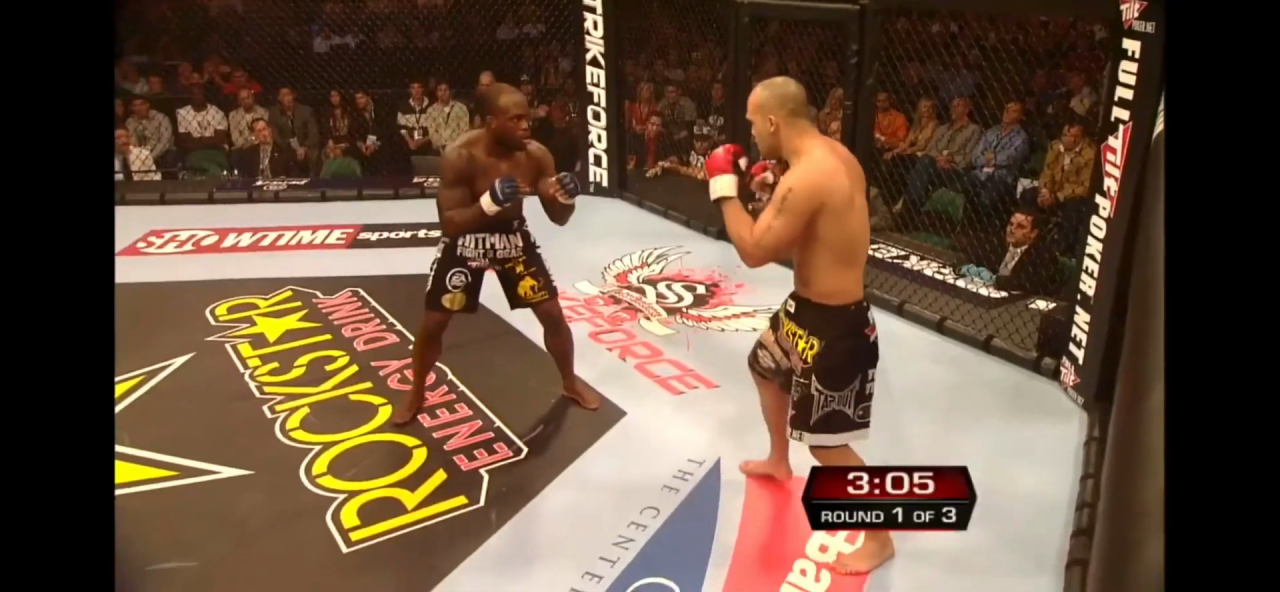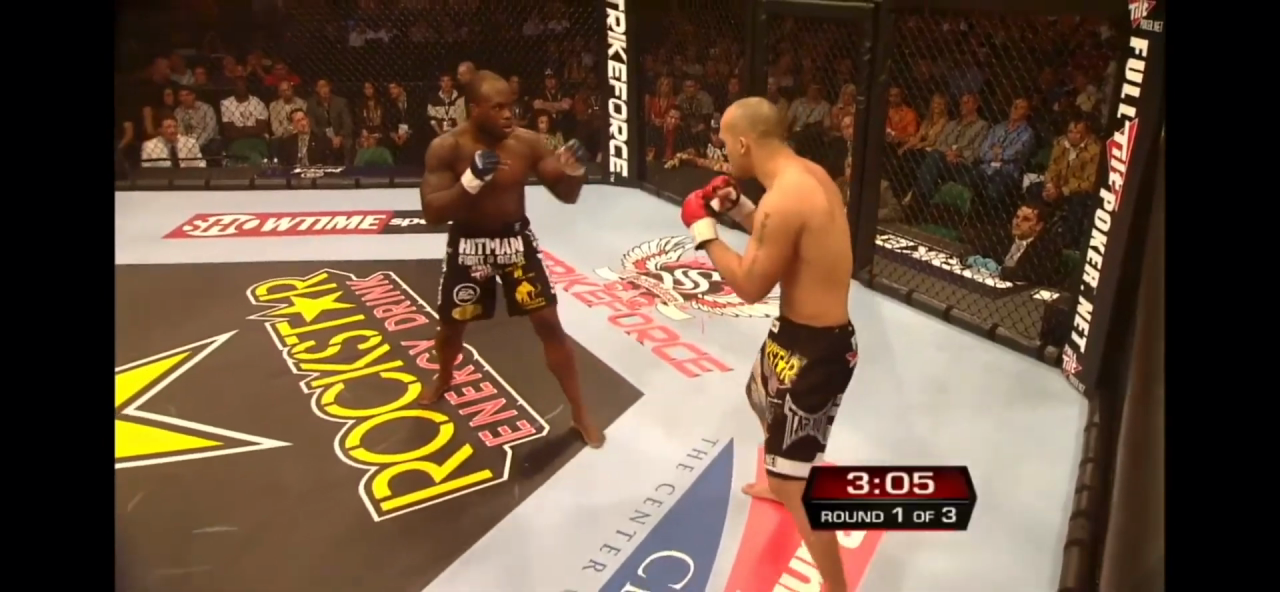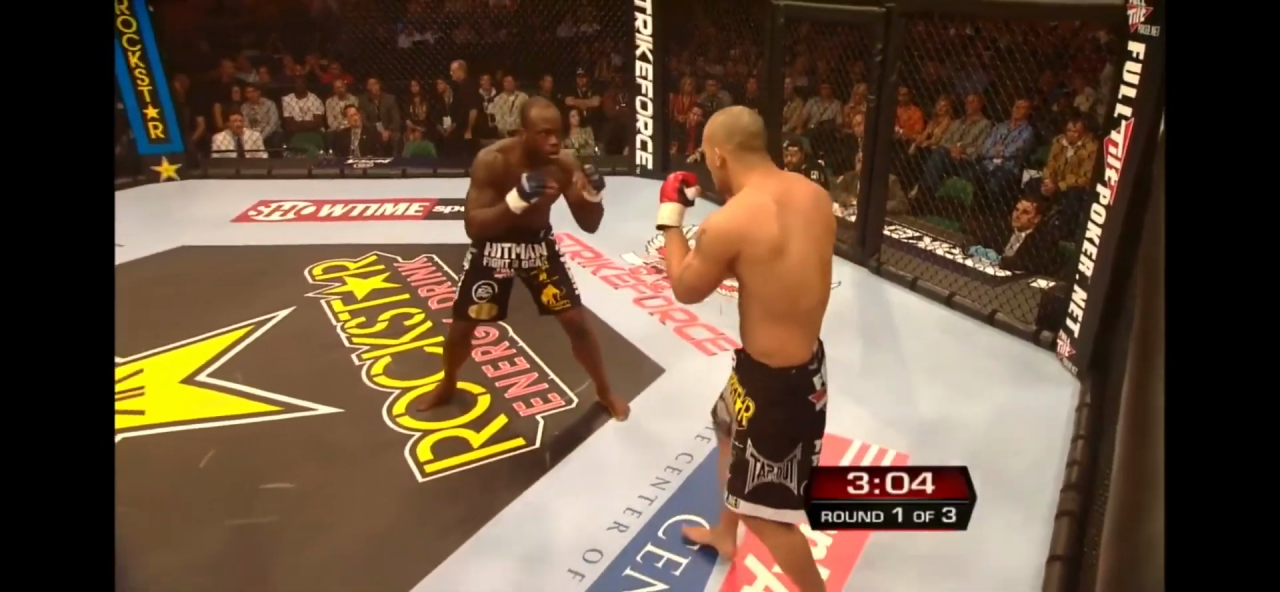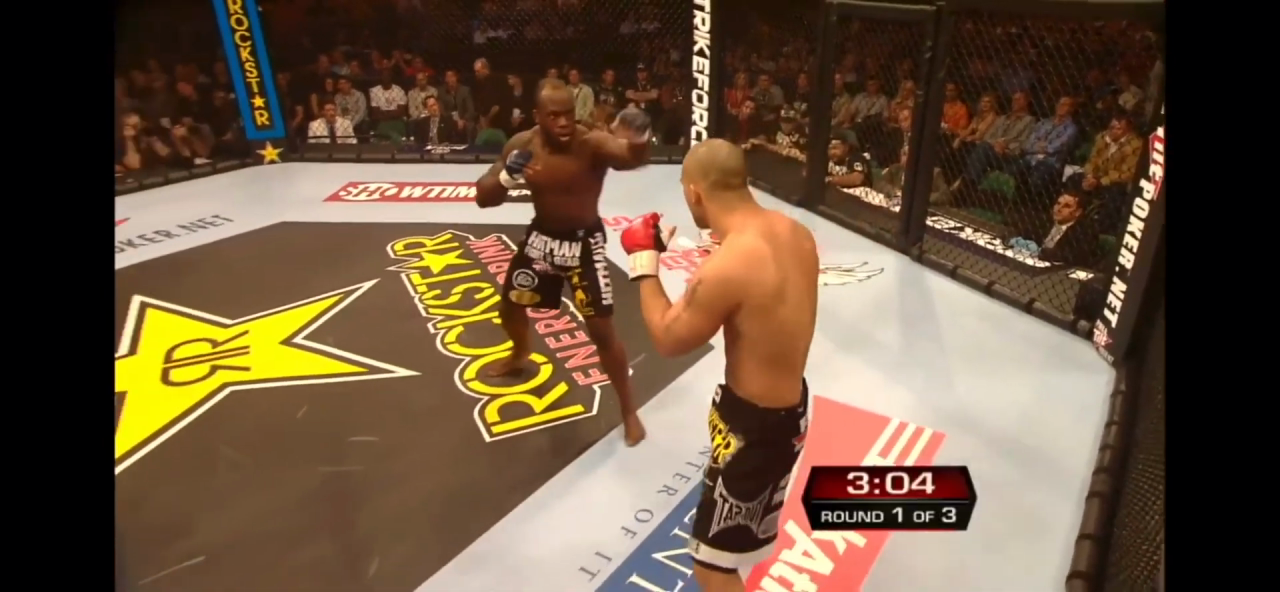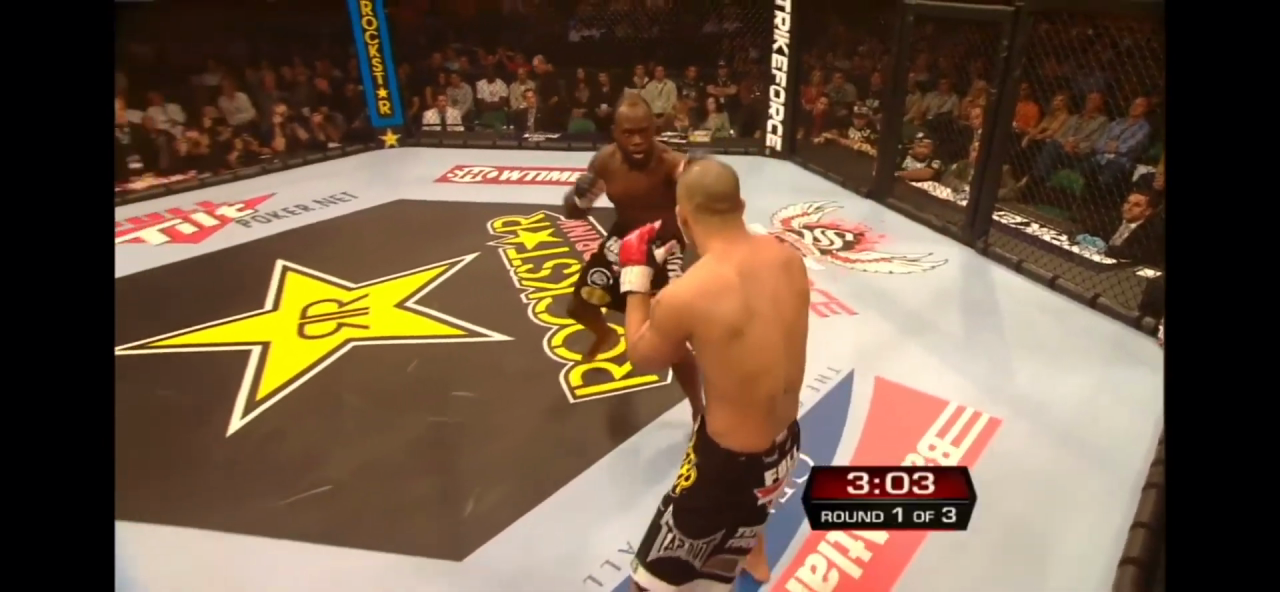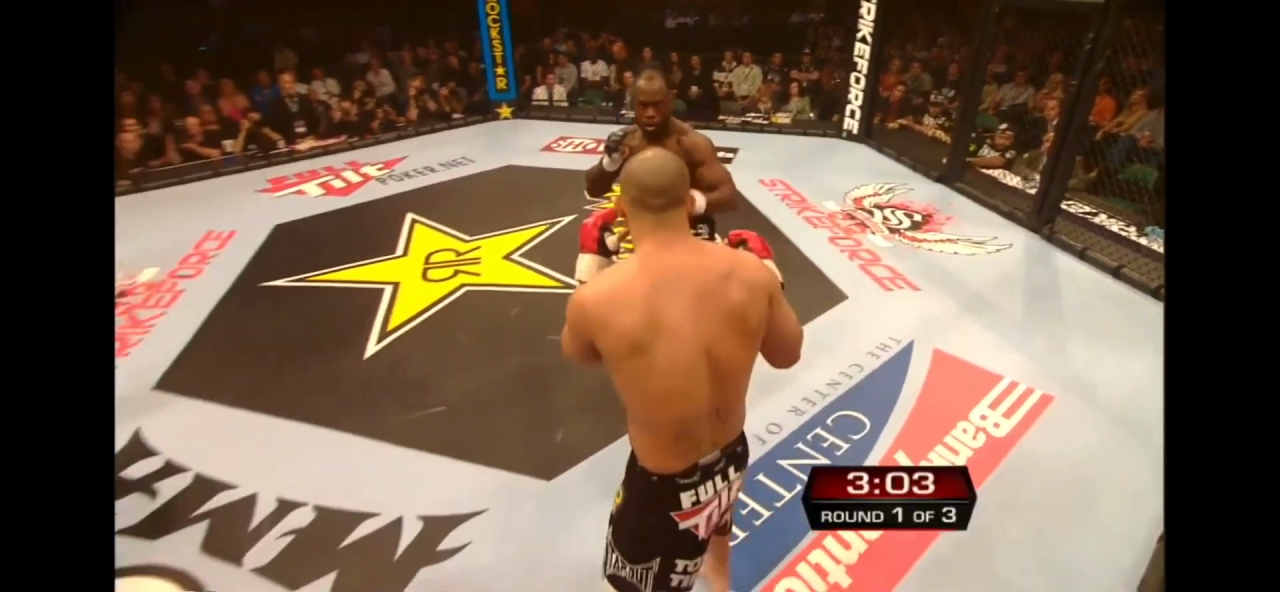
dt=0.5s
person 1, frame 1
left shoulder: (806, 178)
right shoulder: (831, 154)
left elbow: (754, 252)
left wrist: (724, 187)
right wrist: (778, 189)
left hip: (833, 323)
right hip: (809, 306)
left knee: (826, 443)
right knee: (766, 367)
left ankle: (879, 539)
right ankle: (778, 461)
person 1, frame 2
left shoulder: (784, 200)
right shoulder: (808, 174)
left elbow: (750, 285)
left wrist: (703, 230)
right wrist: (739, 209)
left hip: (814, 347)
right hip: (800, 334)
left knee: (795, 481)
right knee: (769, 405)
right ankle: (778, 482)
person 1, frame 3
left shoulder: (728, 223)
right shoulder: (813, 195)
left elbow: (685, 288)
left wrist: (670, 215)
left hip: (775, 382)
right hip: (805, 363)
left knee: (767, 516)
right knee: (728, 430)
right ankle: (723, 534)
person 1, frame 4
left shoulder: (723, 270)
right shoulder: (795, 231)
left elbow: (670, 340)
left wrist: (643, 265)
right wrist: (734, 235)
left hip: (756, 424)
right hip: (789, 405)
right ankle: (742, 523)
person 1, frame 5
left shoulder: (685, 296)
right shoulder: (789, 260)
left elbow: (643, 358)
left wrist: (635, 278)
right wrist: (742, 244)
left hip: (732, 463)
right hip: (785, 443)
right knee: (744, 505)
person 1, frame 6
left shoulder: (597, 298)
right shoulder: (749, 273)
left elbow: (578, 352)
right elbow: (786, 353)
left hip: (663, 490)
right hip: (731, 460)
right knee: (713, 509)
person 2, frame 1
left shoulder: (536, 155)
right shoulder: (459, 156)
left elbow: (559, 218)
right elbow: (450, 225)
left wrist: (566, 196)
right wrist: (492, 201)
left hip: (512, 235)
right hip: (465, 239)
left knee: (552, 314)
right knee: (433, 324)
left ankle: (570, 382)
right ankle: (417, 393)
person 2, frame 2
left shoulder: (527, 142)
right shoulder: (446, 148)
left elbow: (567, 195)
right elbow: (432, 213)
left wrist: (574, 169)
right wrist: (473, 178)
left hip: (516, 239)
right hip: (468, 243)
left knee: (549, 324)
right knee: (451, 327)
left ankle: (579, 413)
right ankle: (444, 377)
person 2, frame 3
left shoulder: (565, 165)
right shoulder: (491, 161)
left elbow: (589, 224)
right elbow: (475, 227)
left wrist: (593, 193)
right wrist: (520, 197)
left hip: (538, 245)
right hip: (492, 247)
left knee: (576, 322)
right knee: (461, 328)
left ankle: (605, 392)
right ankle: (448, 383)
person 2, frame 4
left shoulder: (593, 143)
right shoulder: (521, 144)
left elbow: (635, 159)
right elbow: (482, 198)
left wrist: (638, 136)
right wrist: (508, 175)
left hip: (586, 242)
right hip: (541, 236)
left knee: (601, 330)
right knee: (511, 309)
left ankle: (628, 411)
right ankle: (519, 354)
person 2, frame 5
left shoulder: (669, 162)
right shoulder: (605, 160)
right elbow: (572, 213)
right wrist: (581, 197)
right hip: (621, 242)
right knee: (581, 308)
left ankle: (700, 413)
right ankle: (604, 336)
person 2, frame 6
left shoulder: (694, 144)
right shoulder: (628, 141)
left elbow: (730, 196)
right elbow: (594, 189)
left wrist: (696, 202)
right wrist: (610, 161)
